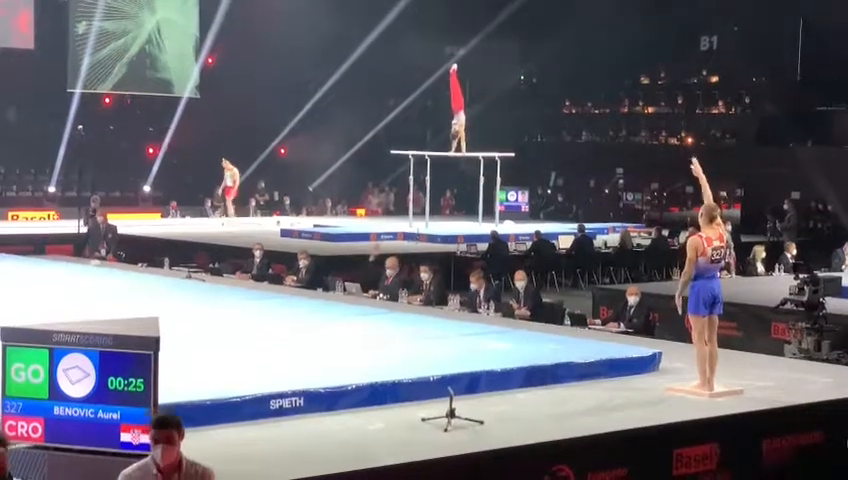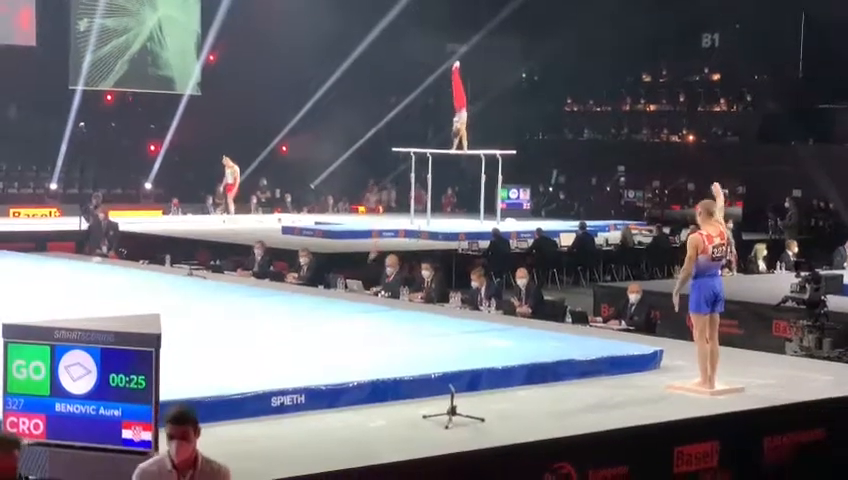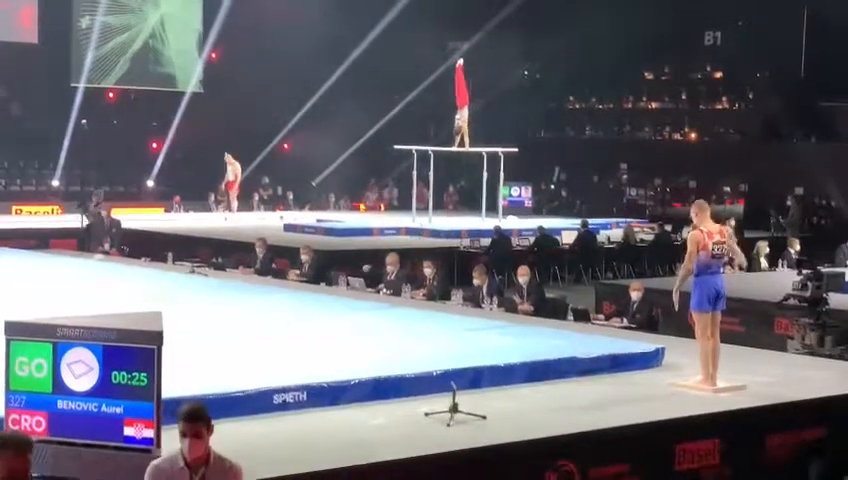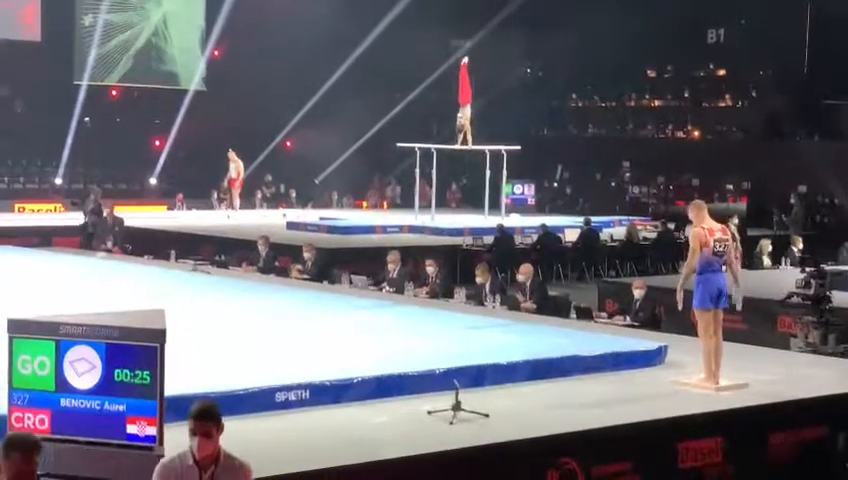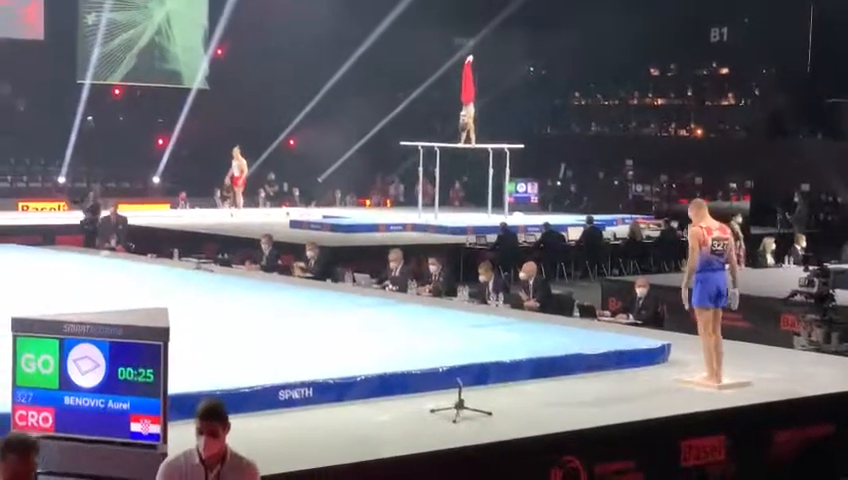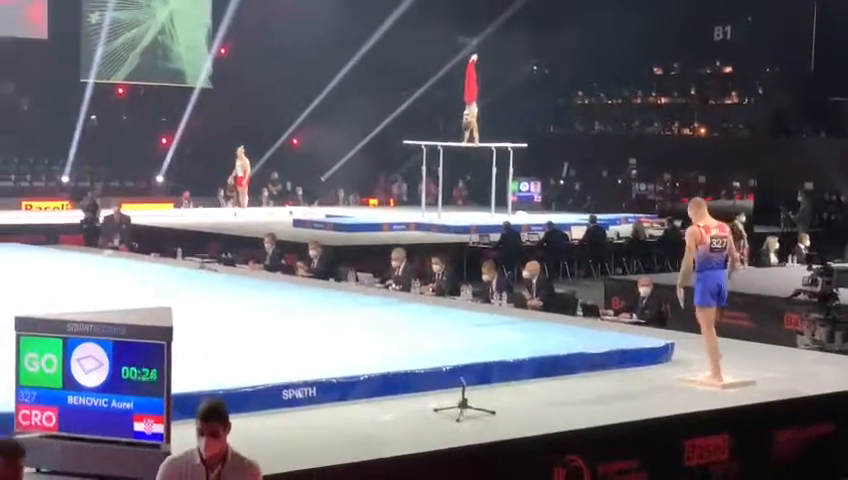
dt=0.2s
person 1, frame 1
left shoulder: (695, 241)
right shoulder: (722, 233)
left elbow: (689, 273)
right elbow: (711, 203)
left wrist: (678, 293)
right wrist: (701, 176)
left hip: (701, 288)
right hip: (716, 286)
left knee: (699, 339)
right knee: (712, 339)
left ankle: (703, 383)
right ankle: (710, 381)
person 1, frame 2
left shoulder: (696, 238)
right shoulder: (722, 231)
left elbow: (688, 268)
right elbow: (719, 212)
left wrist: (676, 290)
right wrist: (719, 194)
left hip: (702, 286)
right hip: (717, 283)
left knee: (701, 337)
right knee: (712, 335)
left ankle: (704, 380)
right ankle: (711, 378)
person 1, frame 3
left shoulder: (696, 235)
right shoulder: (723, 231)
left elbow: (688, 266)
right elbow: (735, 252)
left wrist: (676, 288)
right wrist: (741, 258)
left hip: (703, 283)
right hip: (718, 281)
left knee: (702, 335)
right knee: (714, 334)
left ankle: (705, 378)
right ankle: (713, 377)
person 1, frame 4
left shoulder: (697, 232)
right shoulder: (725, 231)
left elbow: (691, 264)
right elbow: (732, 262)
left wrist: (680, 287)
right wrist: (737, 286)
left hip: (705, 281)
right hip: (720, 280)
left knee: (705, 332)
right knee: (717, 332)
left ankle: (708, 377)
right ankle: (716, 375)
person 1, frame 5
left shoulder: (696, 231)
right shoulder: (726, 230)
left elbow: (692, 263)
right elbow: (733, 262)
left wrist: (684, 286)
right wrist: (734, 287)
left hip: (704, 279)
right hip: (720, 279)
left knee: (705, 331)
right knee: (715, 330)
left ankle: (711, 375)
right ankle: (718, 372)
person 1, frame 6
left shoulder: (694, 230)
right shoulder: (724, 228)
left elbow: (688, 262)
right elbow: (734, 258)
left wrist: (679, 285)
left hip: (705, 278)
right hip: (721, 277)
left knee: (708, 328)
right knee: (703, 317)
left ankle: (716, 374)
right ankle: (715, 354)
